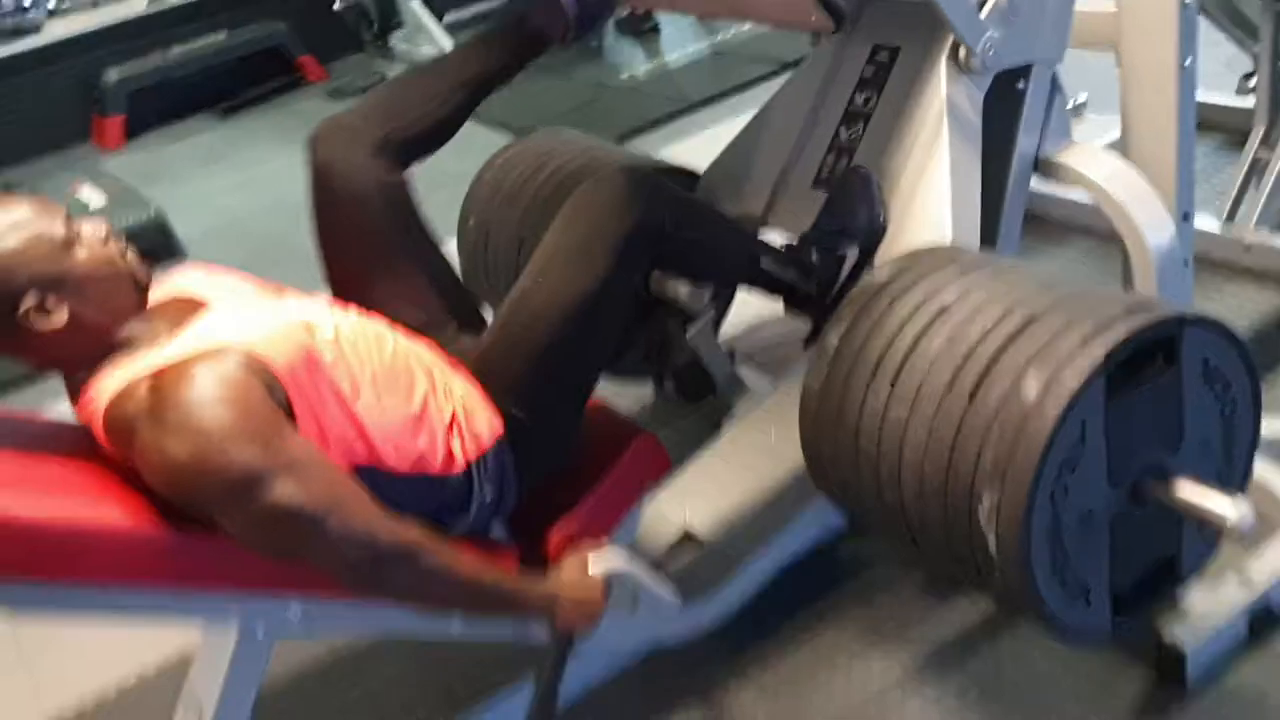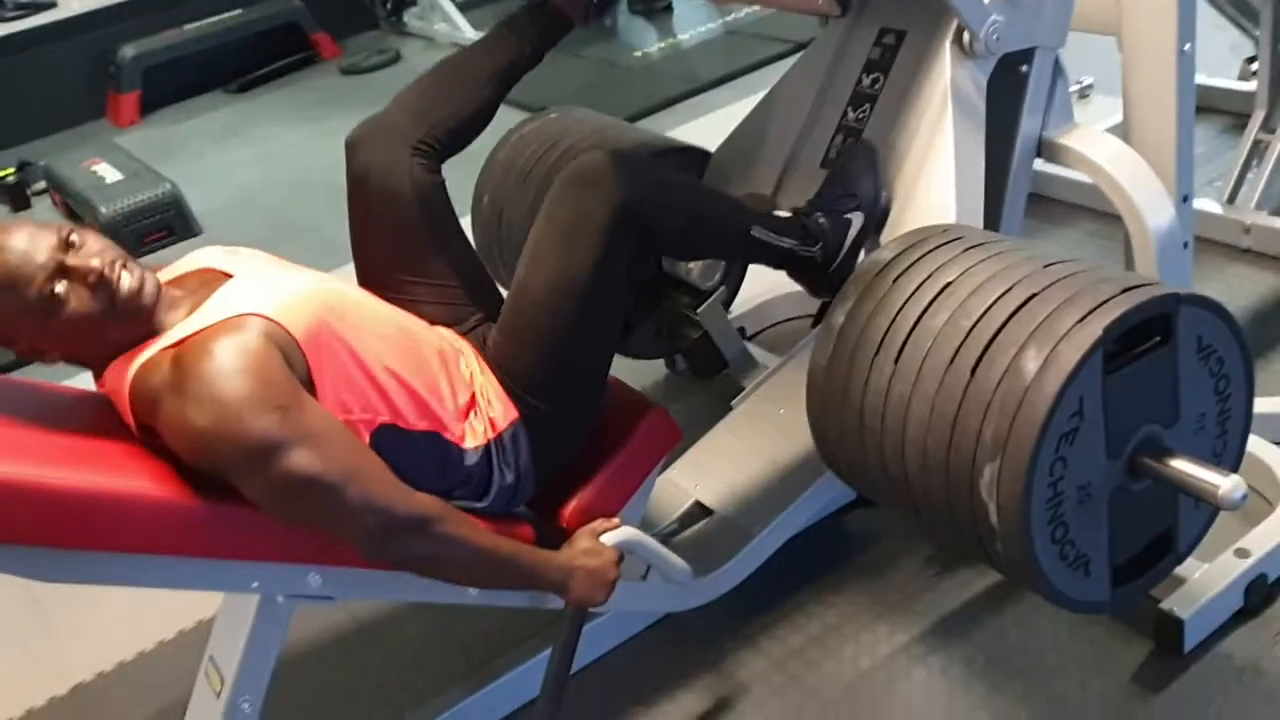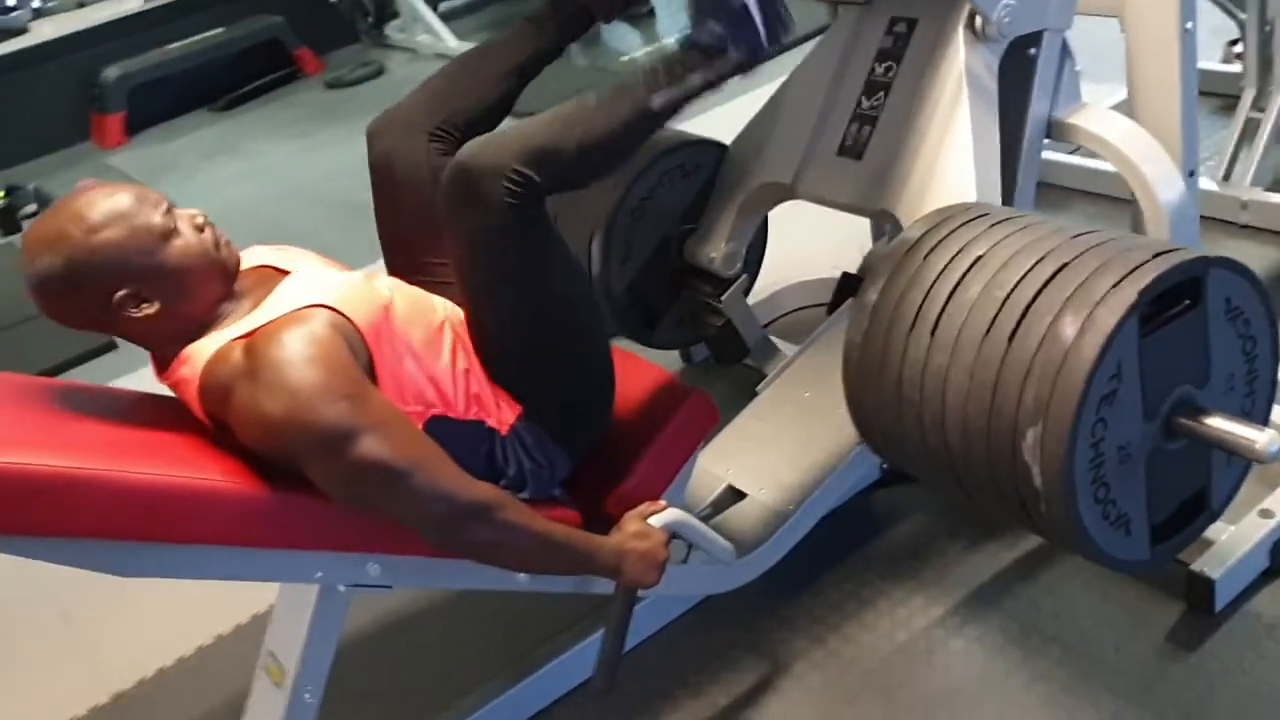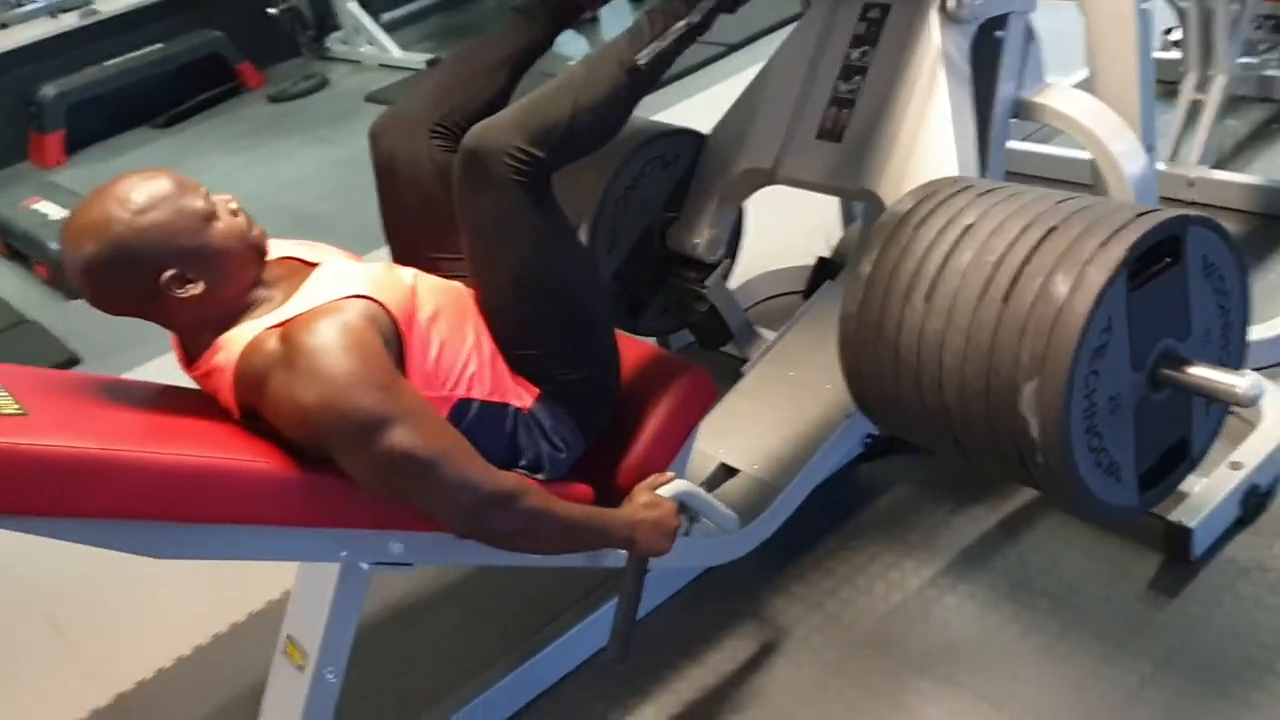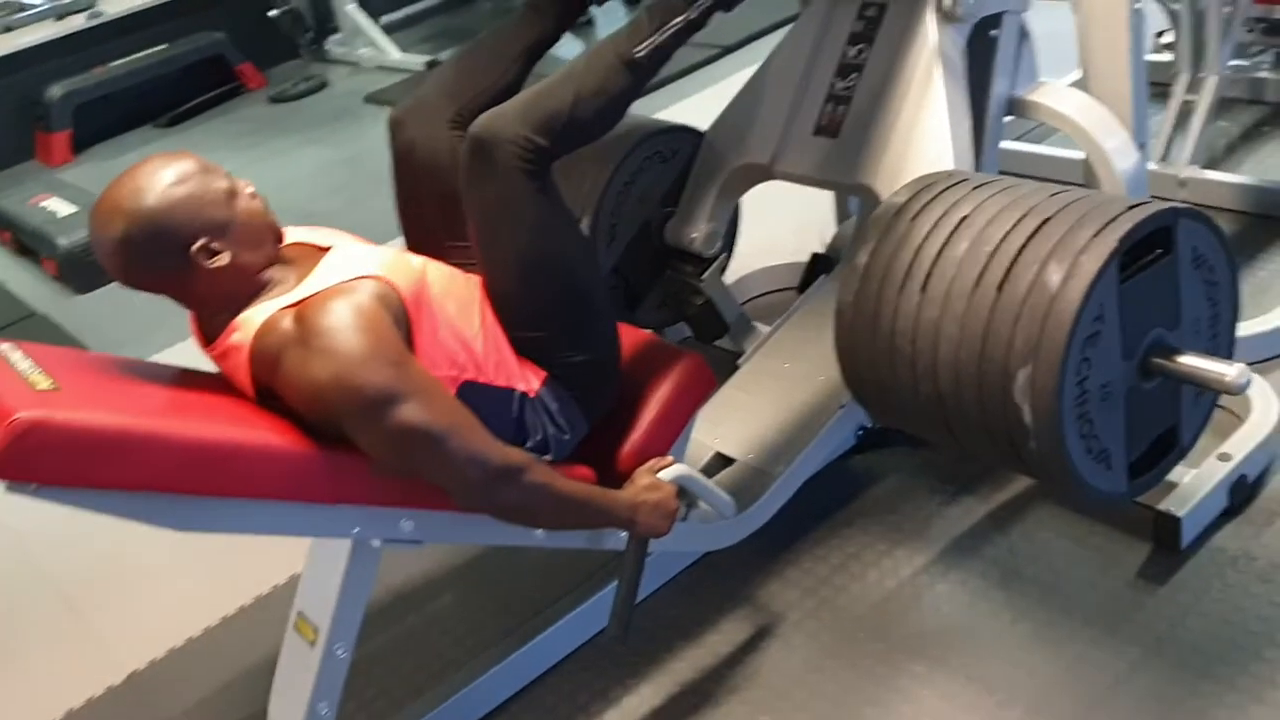
dt=0.4s
person 1, frame 1
left shoulder: (129, 326)
right shoulder: (191, 418)
right elbow: (373, 557)
right wrist: (546, 598)
left hip: (421, 357)
right hip: (480, 439)
left knee: (346, 149)
right knee: (619, 200)
right ankle: (812, 281)
person 1, frame 2
left shoulder: (155, 299)
right shoulder: (212, 389)
right elbow: (390, 527)
right wrist: (560, 572)
left hip: (441, 345)
right hip: (498, 431)
left knee: (386, 147)
right knee: (602, 183)
right ankle: (813, 246)
person 1, frame 3
left shoulder: (212, 295)
right shoulder: (282, 377)
right elbow: (457, 516)
right wrist: (611, 555)
left hip: (456, 341)
right hip: (530, 426)
left knee: (404, 135)
right knee: (493, 170)
person 1, frame 4
left shoulder: (220, 313)
right shoulder: (316, 363)
right elbow: (480, 507)
right wrist: (625, 527)
right hip: (543, 406)
left knee: (406, 132)
right knee: (498, 152)
person 1, frame 5
left shoulder: (230, 303)
right shoulder: (330, 341)
right elbow: (487, 479)
right wrist: (626, 508)
right hip: (549, 392)
left knee: (425, 123)
right knee: (502, 140)
